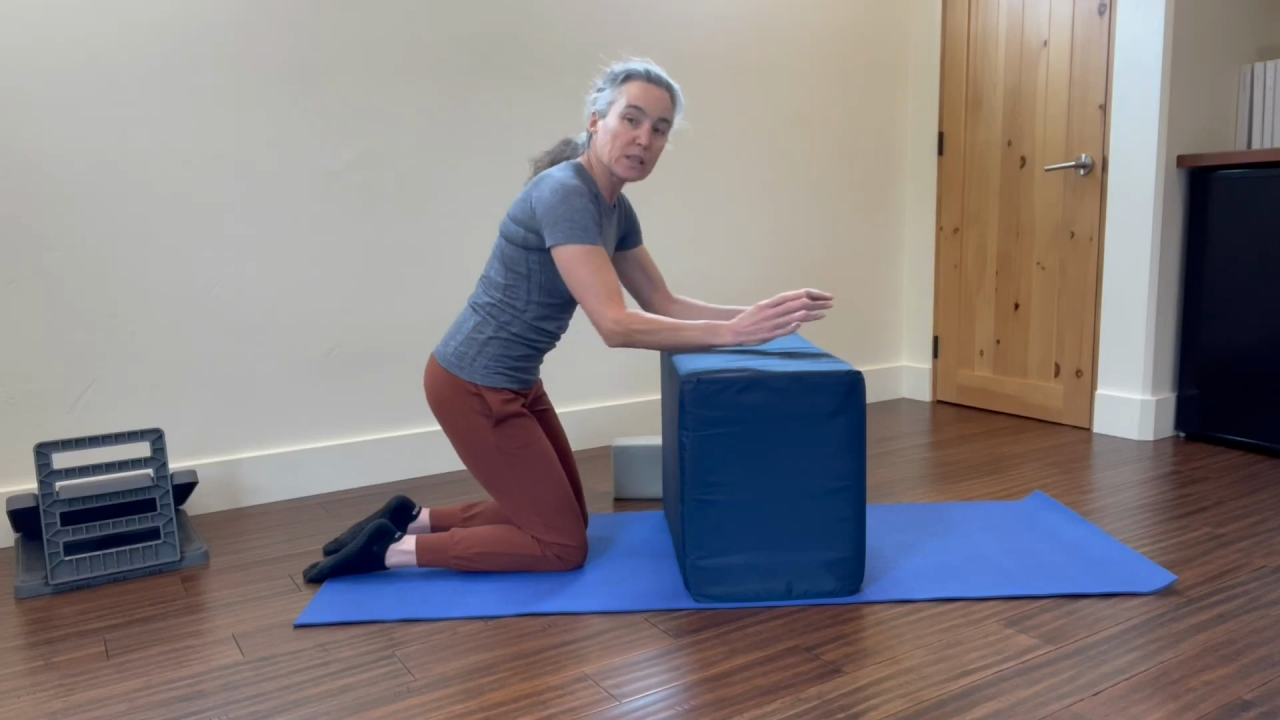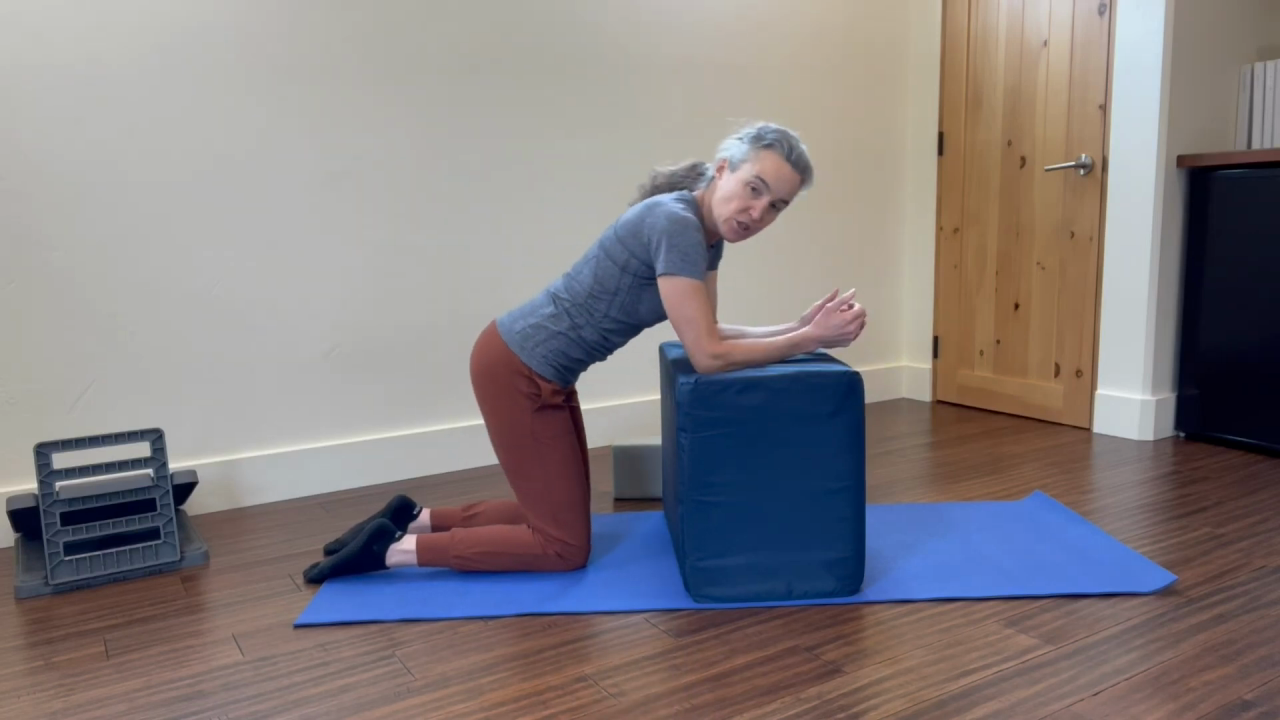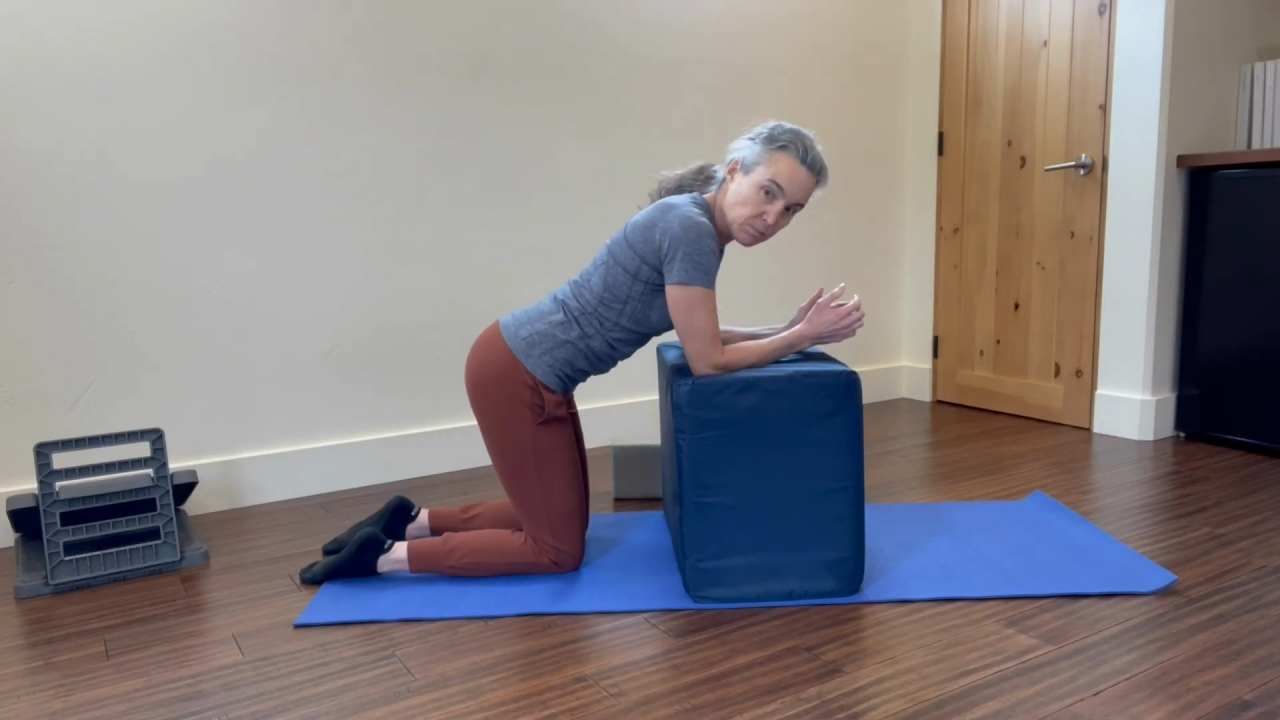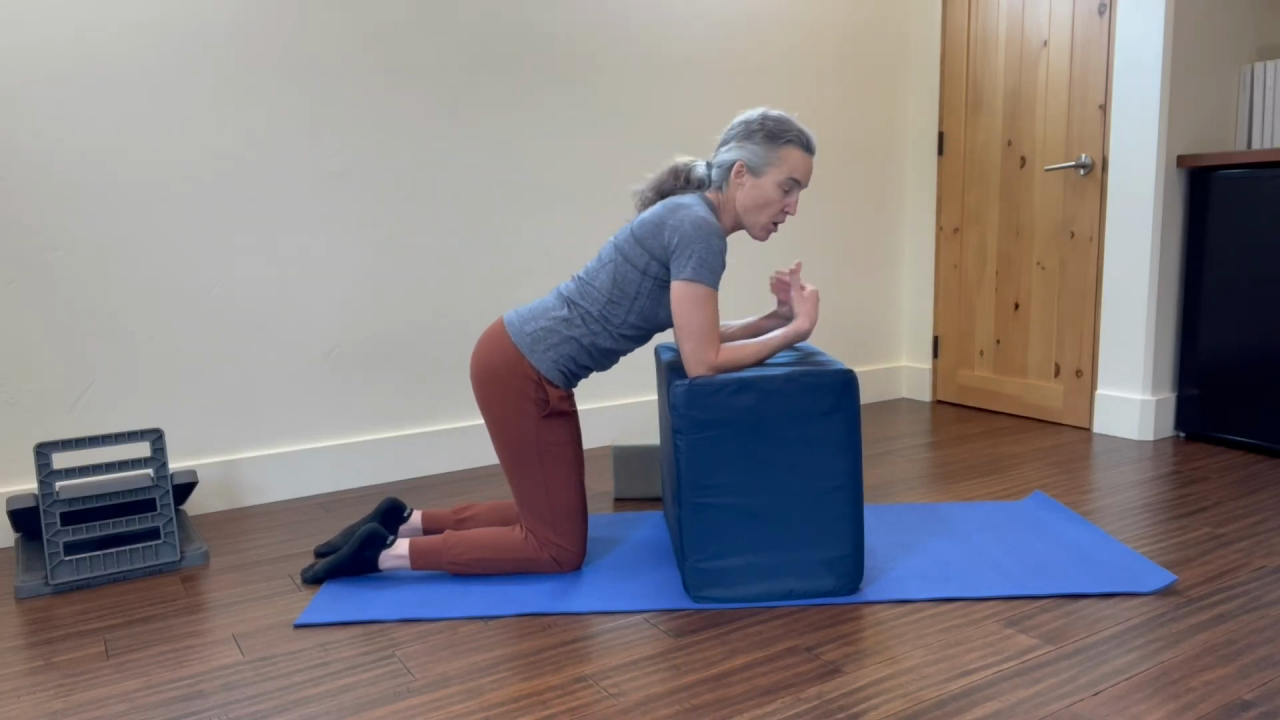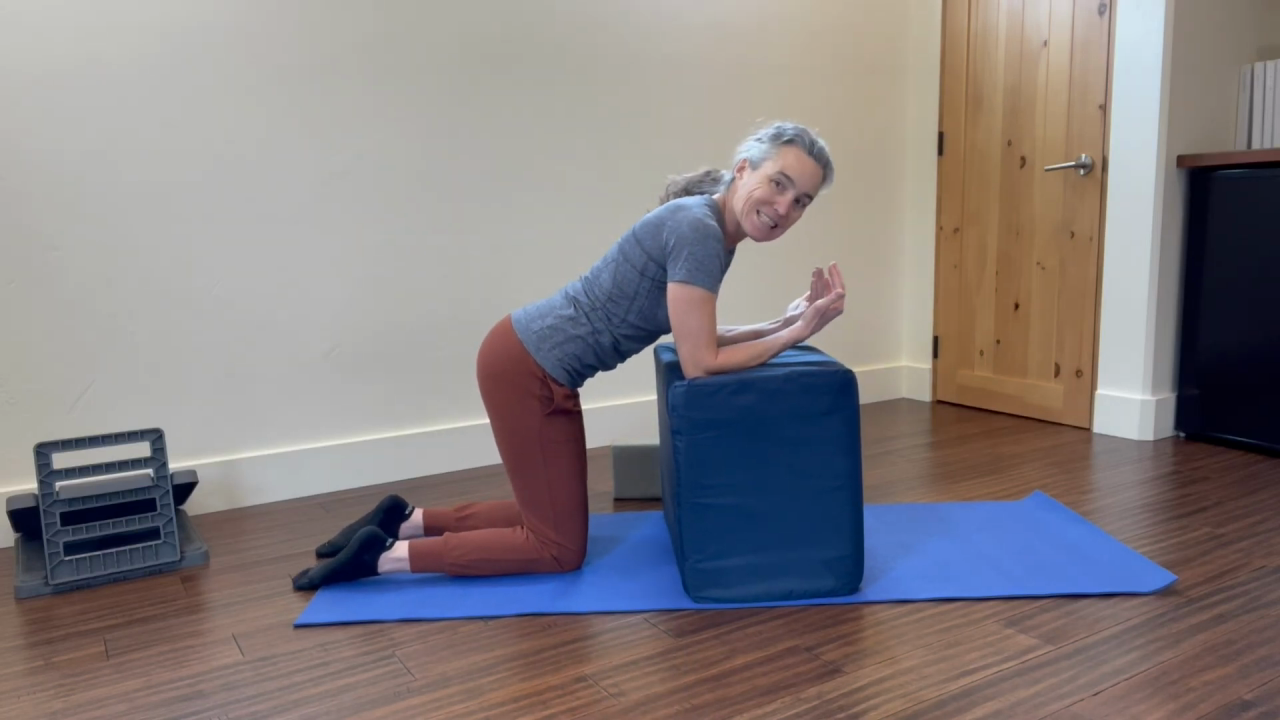
dt=1s
person 1, frame 1
left shoulder: (616, 209)
right shoulder: (564, 193)
left elbow: (663, 305)
right elbow: (614, 325)
left wrist: (750, 318)
right wrist: (730, 333)
left hip: (513, 383)
right hip: (473, 388)
left knee: (557, 517)
right knee: (562, 546)
left ankle: (415, 520)
right ankle: (393, 549)
person 1, frame 2
left shoulder: (706, 234)
right shoulder: (676, 224)
left elbow: (707, 335)
right elbow: (708, 358)
left wrist: (797, 329)
right wrist: (811, 340)
left hip: (539, 370)
right hip: (516, 370)
left knee: (557, 518)
right knee: (564, 546)
left ankle: (414, 519)
right ankle: (392, 549)
person 1, frame 3
left shoulder: (704, 228)
right shoulder: (689, 229)
left elbow: (702, 337)
right elbow: (708, 363)
left wrist: (790, 329)
right wrist: (804, 337)
left hip: (525, 366)
right hip: (514, 376)
left knee: (557, 520)
right knee: (558, 551)
left ankle: (411, 521)
right ankle: (384, 555)
person 1, frame 4
left shoulder: (691, 216)
right shoulder: (699, 229)
left elbow: (696, 337)
right elbow: (702, 364)
left wrist: (776, 318)
right wrist: (795, 332)
left hip: (522, 359)
right hip: (521, 371)
left knee: (549, 518)
right knee: (559, 548)
left ankle: (405, 522)
right ankle: (385, 551)
person 1, frame 5
left shoulder: (713, 231)
right shoulder: (698, 230)
left elbow: (698, 339)
right elbow: (701, 365)
left wrist: (786, 322)
right wrist: (799, 333)
left hip: (530, 360)
right hip: (526, 369)
left knee: (551, 520)
right knee: (559, 548)
left ankle: (406, 521)
right ankle: (384, 555)
